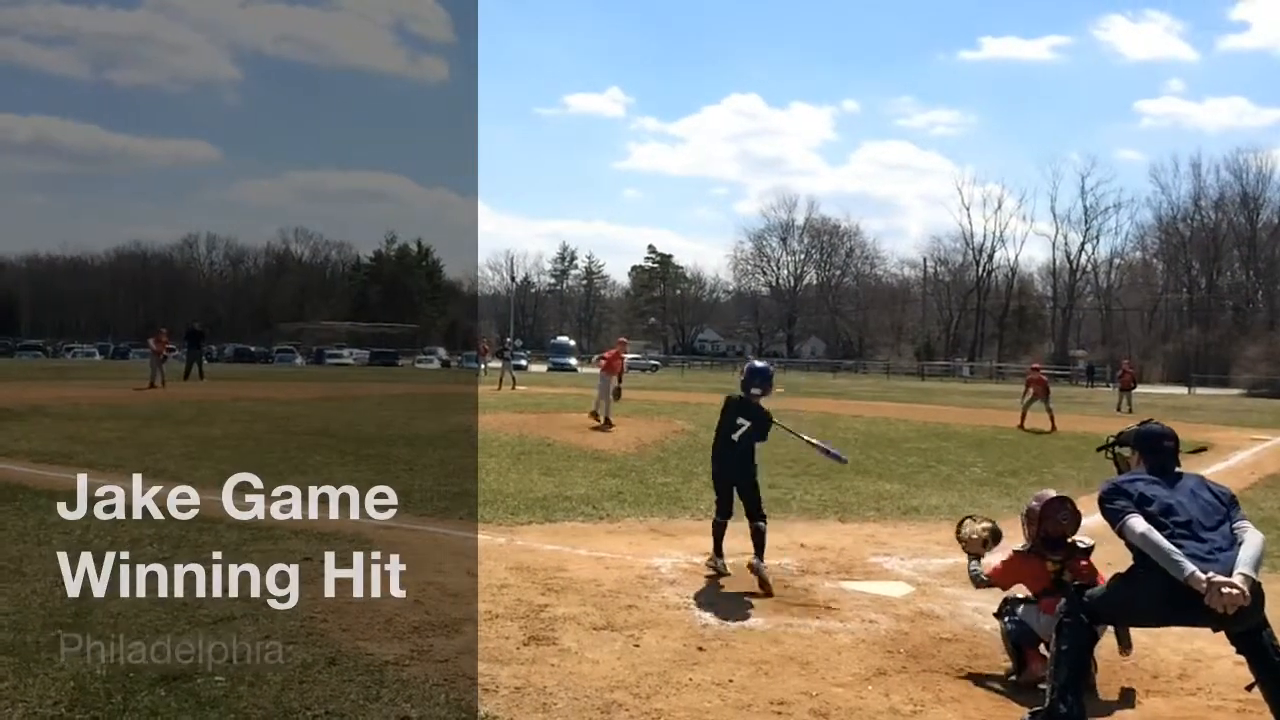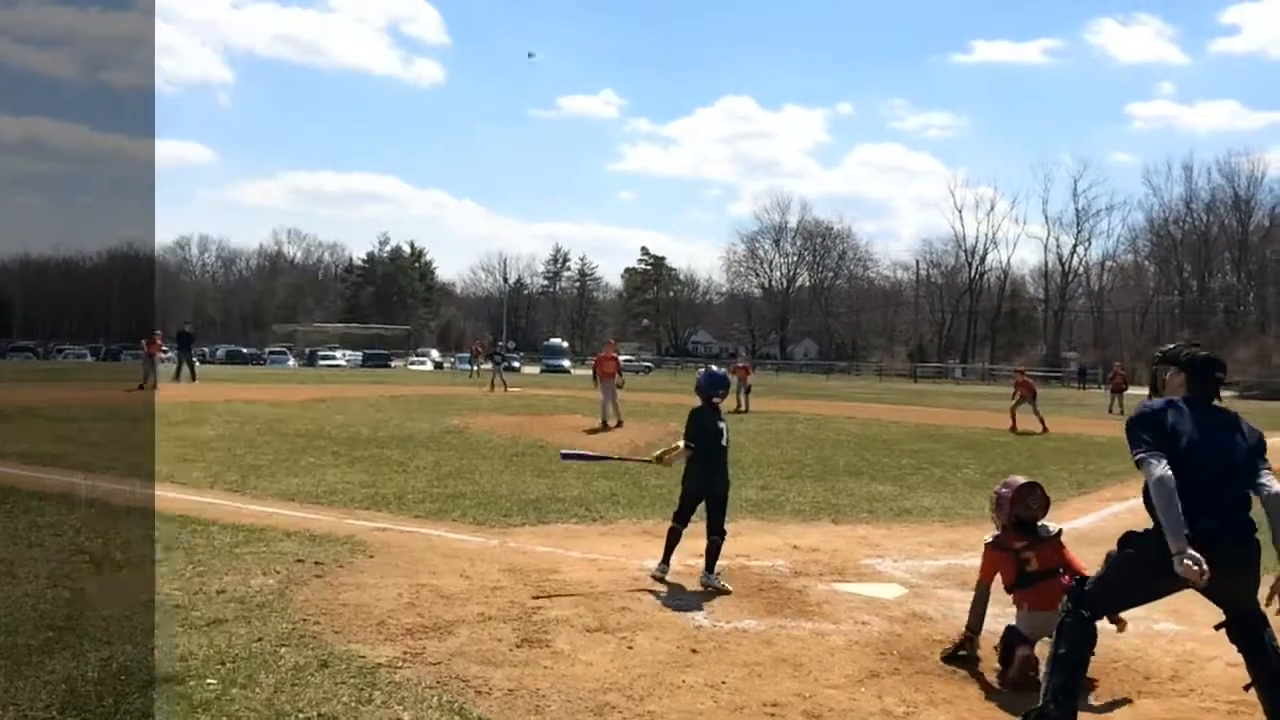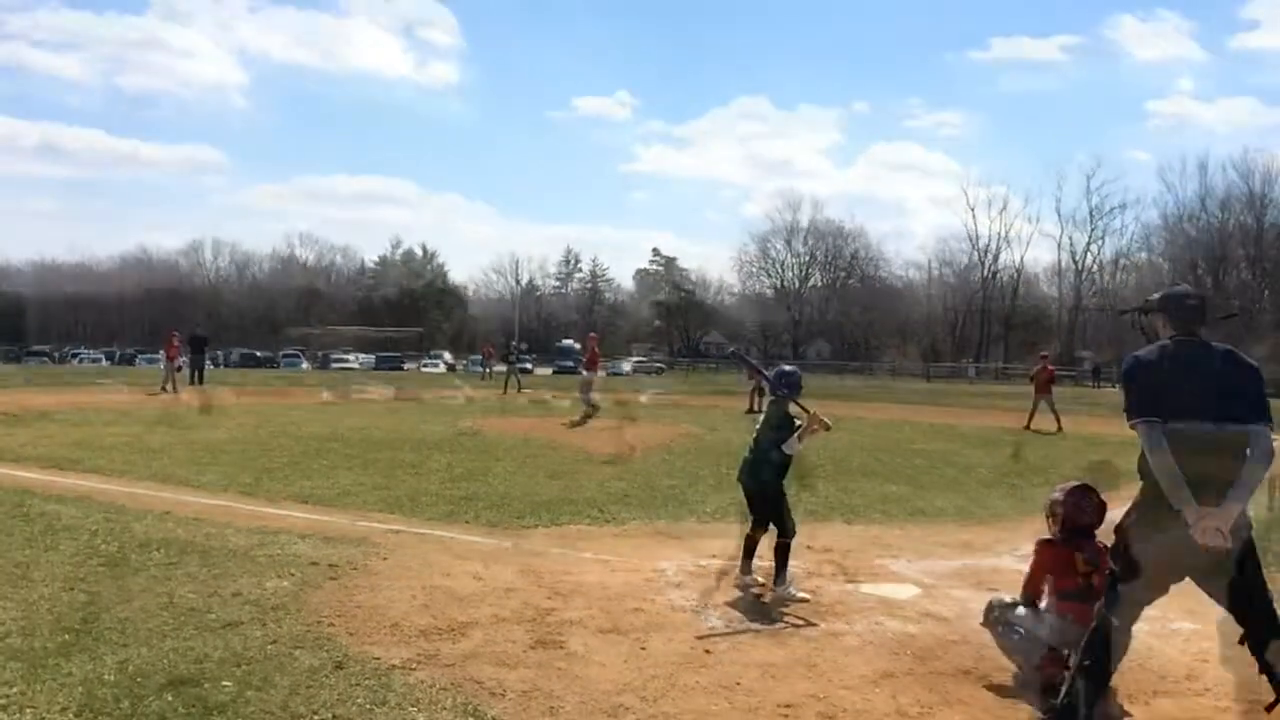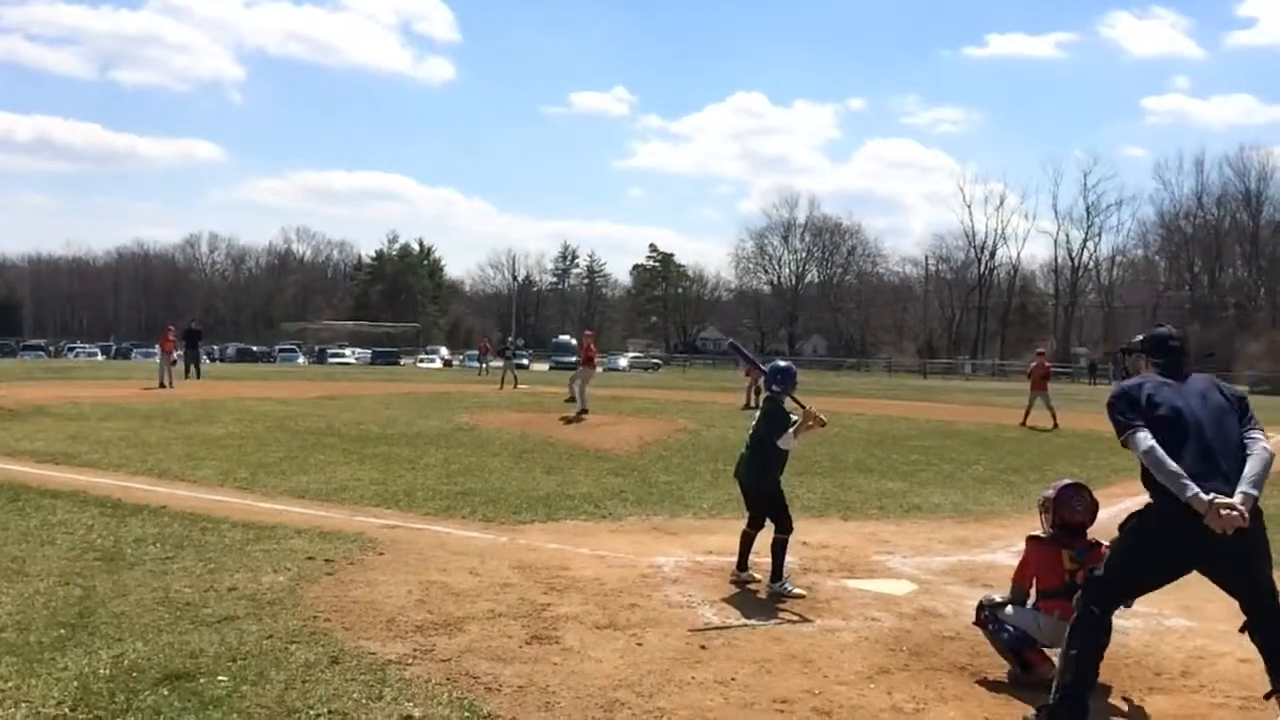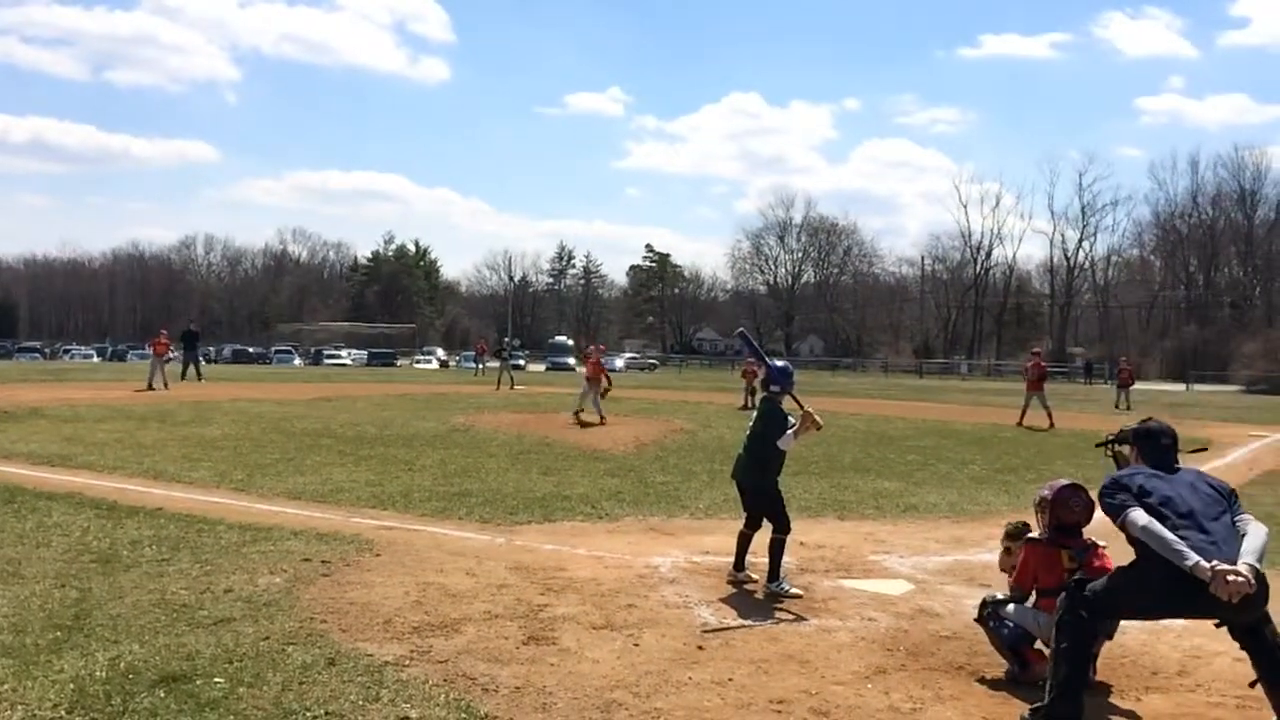
dt=0.5s
person 1, frame 1
left shoulder: (1119, 487)
right shoulder: (1214, 489)
left elbow: (1142, 533)
right elbow: (1252, 536)
left wrist: (1198, 581)
right wrist: (1242, 581)
left hip: (1172, 591)
right hip: (1238, 593)
left knee: (1077, 609)
right knee: (1248, 618)
person 1, frame 2
left shoulder: (1150, 414)
right shoulder: (1245, 429)
left elbow: (1161, 475)
left wrist: (1178, 547)
left hip: (1174, 549)
right hip: (1239, 550)
left knee: (1081, 606)
person 1, frame 3
left shoulder: (1144, 364)
right shoulder: (1243, 368)
left elbow: (1154, 442)
left wrist: (1191, 512)
right wrist: (1227, 510)
left hip: (1163, 513)
right hip: (1226, 517)
left knee: (1118, 612)
person 1, frame 4
left shoulder: (1129, 391)
right shoulder: (1226, 391)
left elbow: (1147, 449)
left wrist: (1199, 501)
right wrist: (1243, 501)
left hip: (1176, 516)
right hip: (1242, 520)
left knee: (1095, 599)
person 1, frame 5
left shoulder: (1120, 482)
right shoulder: (1212, 482)
left elbow: (1142, 525)
right elbow: (1255, 529)
left wrist: (1200, 569)
right wrist: (1246, 571)
left hip: (1180, 582)
right hip: (1245, 586)
left knee: (1078, 604)
right knee: (1251, 614)
person 2, frame 1
left shoulder: (732, 402)
right shoulder: (763, 417)
left hip: (720, 467)
right hip: (743, 470)
left knee: (723, 510)
right knee: (756, 515)
left ankle: (717, 558)
right ankle: (758, 561)
person 2, frame 2
left shoulder: (697, 414)
right shoulder: (718, 416)
left elbow: (688, 449)
left wrist: (669, 458)
right wrist: (668, 451)
left hip: (696, 479)
right hip: (719, 480)
left knee: (680, 519)
right knee: (716, 528)
left ankle: (663, 566)
right ankle: (709, 574)
person 2, frame 3
left shoulder: (776, 410)
right shoulder: (778, 413)
left elbow: (792, 438)
right elbow: (789, 447)
left wrist: (812, 429)
right wrist: (809, 428)
left hip: (752, 475)
right hip: (762, 479)
left knee: (759, 525)
right knee: (785, 529)
left ankle: (744, 574)
right ankle: (780, 586)
person 2, frame 4
left shoulder: (770, 406)
right shoulder: (776, 410)
left elbow: (788, 430)
right elbow: (785, 442)
left wrist: (808, 424)
right wrist: (804, 422)
left hip: (749, 472)
right hip: (761, 476)
left knee: (756, 520)
right knee: (784, 525)
left ankle: (741, 569)
right ankle: (777, 581)
person 2, frame 5
left shoulder: (767, 406)
right shoulder: (773, 411)
left elbow: (787, 430)
right elbow: (784, 442)
left wrist: (806, 425)
right wrist: (803, 424)
left hip: (746, 473)
right hip: (759, 477)
left knee: (753, 520)
right knee: (781, 525)
left ankle: (737, 570)
right ankle: (773, 582)
person 3, frame 1
left shoulder: (1022, 559)
right shoulder: (1080, 554)
left elbow: (980, 581)
left wrist: (974, 555)
right wrist: (1124, 641)
left hip: (1054, 627)
left knee: (1012, 606)
left ankle: (1031, 665)
person 3, frame 2
left shoulder: (996, 548)
right shoulder: (1051, 540)
left elbow: (982, 592)
left wrist: (970, 634)
right wrist: (1113, 615)
left hip: (1033, 619)
left knee: (1012, 635)
left ankle: (1020, 653)
person 3, frame 3
left shoulder: (1050, 548)
right shoulder: (1104, 554)
left elbow: (1028, 597)
left hip: (1061, 629)
left knee: (997, 609)
left ankle: (1047, 671)
person 3, frame 4
left shoulder: (1036, 545)
right shoulder: (1098, 551)
left elbow: (1019, 596)
left hip: (1049, 629)
left knee: (991, 610)
left ankle: (1039, 667)
person 3, frame 5
left shoulder: (1036, 546)
right shoulder: (1095, 551)
left elbow: (1018, 596)
left wrist: (1011, 566)
left hip: (1049, 627)
left knee: (991, 607)
left ankle: (1032, 665)
